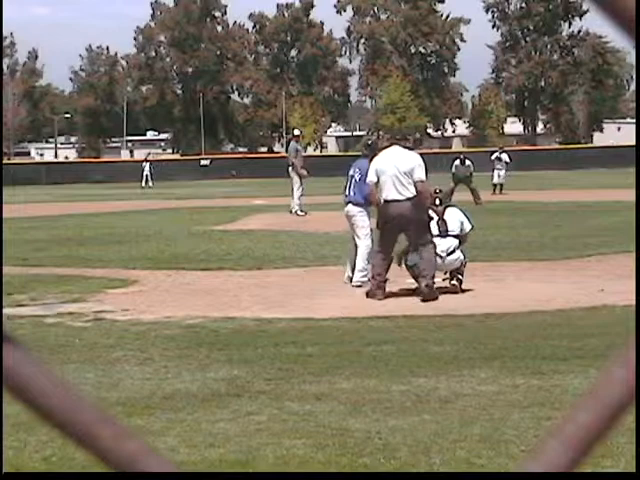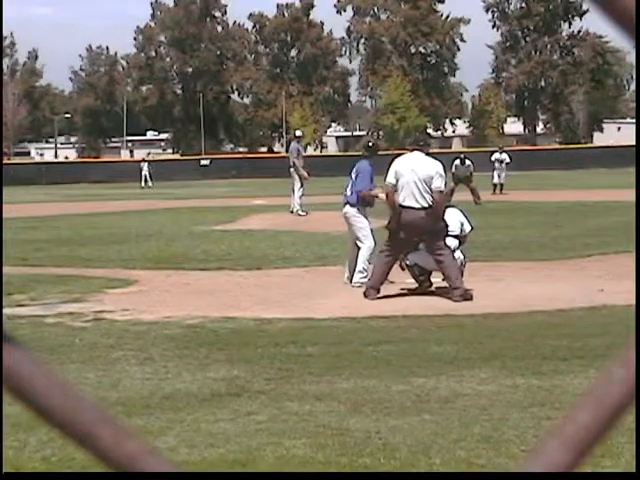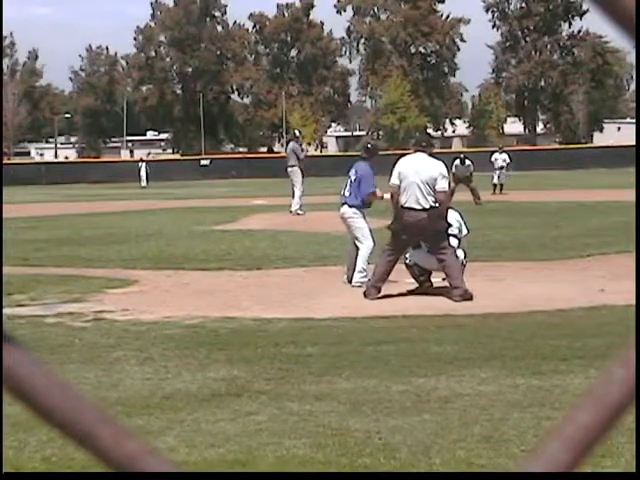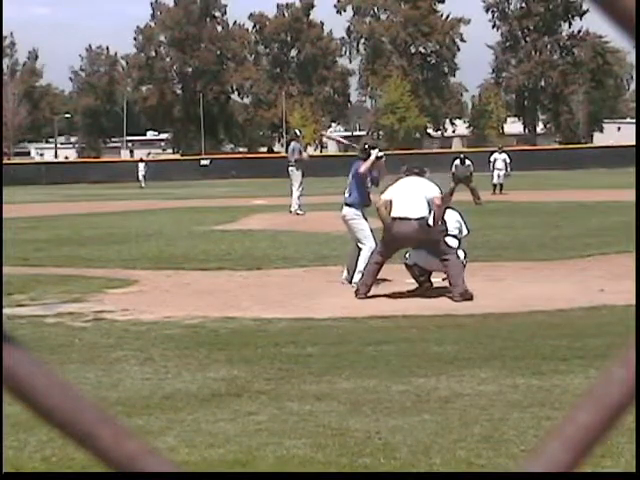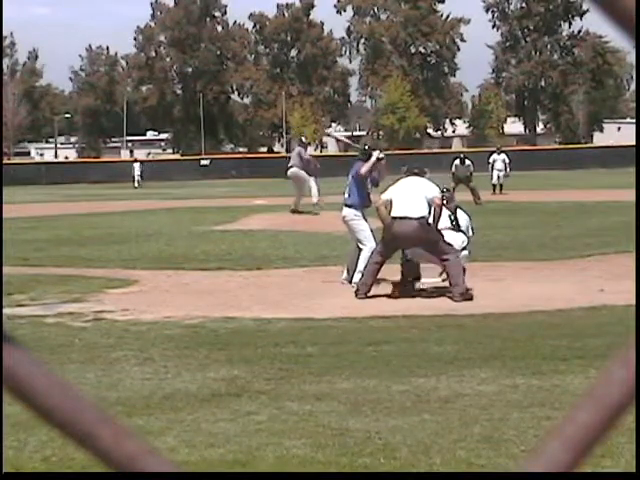
dt=1s
person 1, frame 1
left shoulder: (378, 159)
right shoulder: (413, 157)
left elbow: (371, 190)
right elbow: (421, 188)
left wrist: (381, 209)
right wrist: (427, 208)
left hip: (389, 208)
right hip: (411, 207)
left knee: (383, 248)
right knee: (425, 245)
left ankle: (377, 288)
right ankle: (426, 284)
person 1, frame 2
left shoulder: (398, 161)
right shoulder: (435, 165)
left elbow: (389, 191)
right elbow: (438, 198)
left wrist: (395, 213)
right wrist: (438, 218)
left hip: (403, 214)
right hip: (426, 215)
left knee: (389, 252)
right knee: (442, 252)
left ankle: (372, 289)
right ankle: (458, 290)
person 1, frame 3
left shoulder: (402, 162)
right shoulder: (438, 166)
left elbow: (394, 193)
right elbow: (442, 199)
left wrist: (398, 215)
right wrist: (441, 219)
left hip: (406, 215)
right hip: (429, 216)
left knee: (390, 252)
right knee: (445, 252)
left ankle: (372, 289)
right ankle: (459, 290)
person 1, frame 4
left shoulder: (396, 184)
right shoulder: (428, 184)
left elbow: (380, 205)
right elbow: (438, 203)
left wrist: (389, 227)
right wrist: (435, 226)
left hip: (397, 227)
right hip: (420, 226)
left knee: (379, 255)
right knee: (449, 254)
left ankle: (362, 290)
right ankle: (459, 291)
person 1, frame 5
left shoulder: (397, 184)
right shoulder: (428, 184)
left elbow: (380, 205)
right elbow: (437, 202)
left wrist: (388, 227)
right wrist: (433, 225)
left hip: (396, 226)
right hip: (419, 226)
left knee: (379, 255)
right knee: (449, 253)
left ankle: (362, 290)
right ankle: (459, 292)
person 2, frame 1
left shoulder: (355, 165)
right shoulder: (369, 167)
right elbow: (370, 194)
left hip: (350, 207)
right hip: (359, 209)
left knee: (357, 242)
right knee: (365, 243)
left ankle: (350, 275)
right ankle: (359, 278)
person 2, frame 2
left shoulder: (360, 165)
right shoulder: (366, 167)
right elbow: (363, 192)
left wrist: (375, 193)
right wrist: (378, 194)
left hip: (350, 208)
right hip: (356, 210)
left knee: (356, 243)
right knee: (368, 243)
left ankle: (350, 276)
right ankle: (359, 279)
person 2, frame 3
left shoulder: (356, 166)
right shoulder: (366, 169)
right elbow: (368, 195)
left wrist: (377, 194)
right wrist: (383, 196)
left hip: (347, 208)
right hip: (354, 211)
left knee: (357, 243)
right knee: (367, 243)
left ankle: (350, 275)
right ankle: (359, 279)
person 2, frame 4
left shoulder: (365, 167)
right shoulder: (358, 164)
left elbow: (377, 181)
right elbow: (362, 171)
left wrist: (381, 164)
right wrist: (373, 158)
left hip: (353, 211)
right hip: (353, 211)
left knee: (360, 244)
right knee: (369, 245)
left ankle: (348, 276)
right ankle: (357, 279)
person 2, frame 5
left shoulder: (364, 168)
right shoulder: (359, 165)
left elbow: (376, 182)
right elbow: (362, 172)
left wrist: (381, 165)
right wrist: (374, 158)
left hip: (353, 212)
right hip: (353, 212)
left knee: (360, 244)
right knee: (369, 244)
left ankle: (348, 276)
right ankle: (358, 279)
